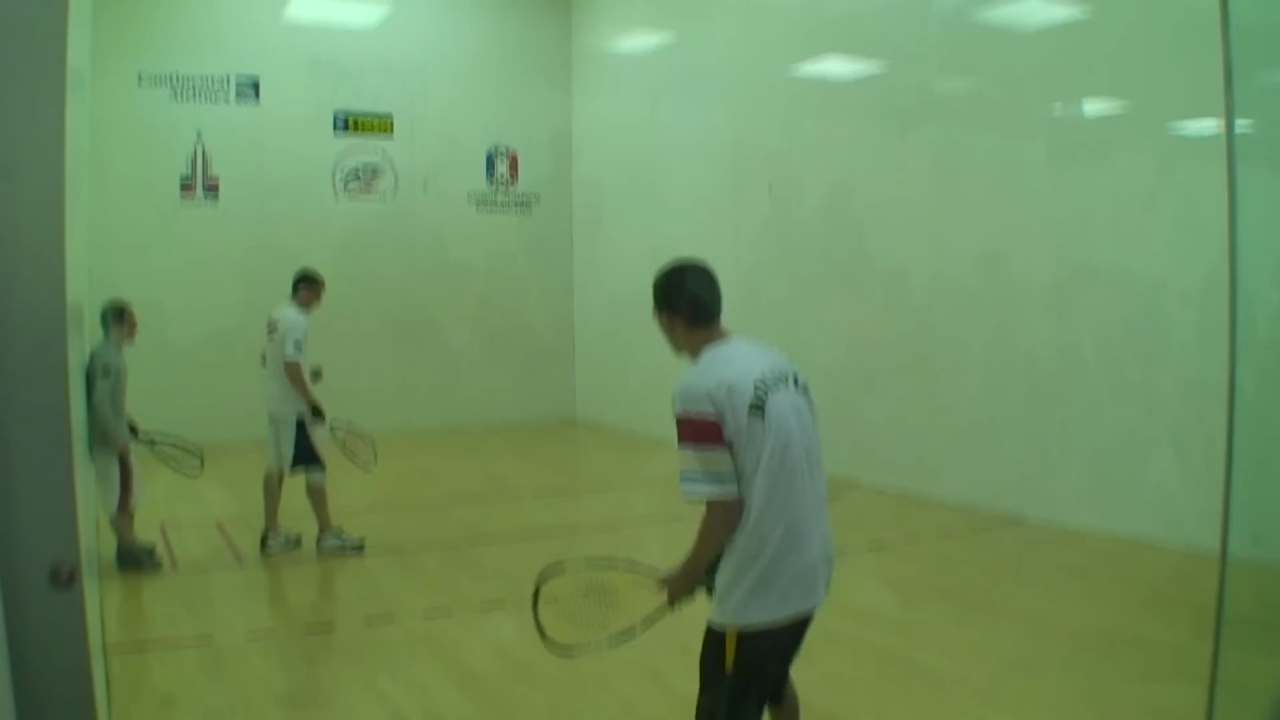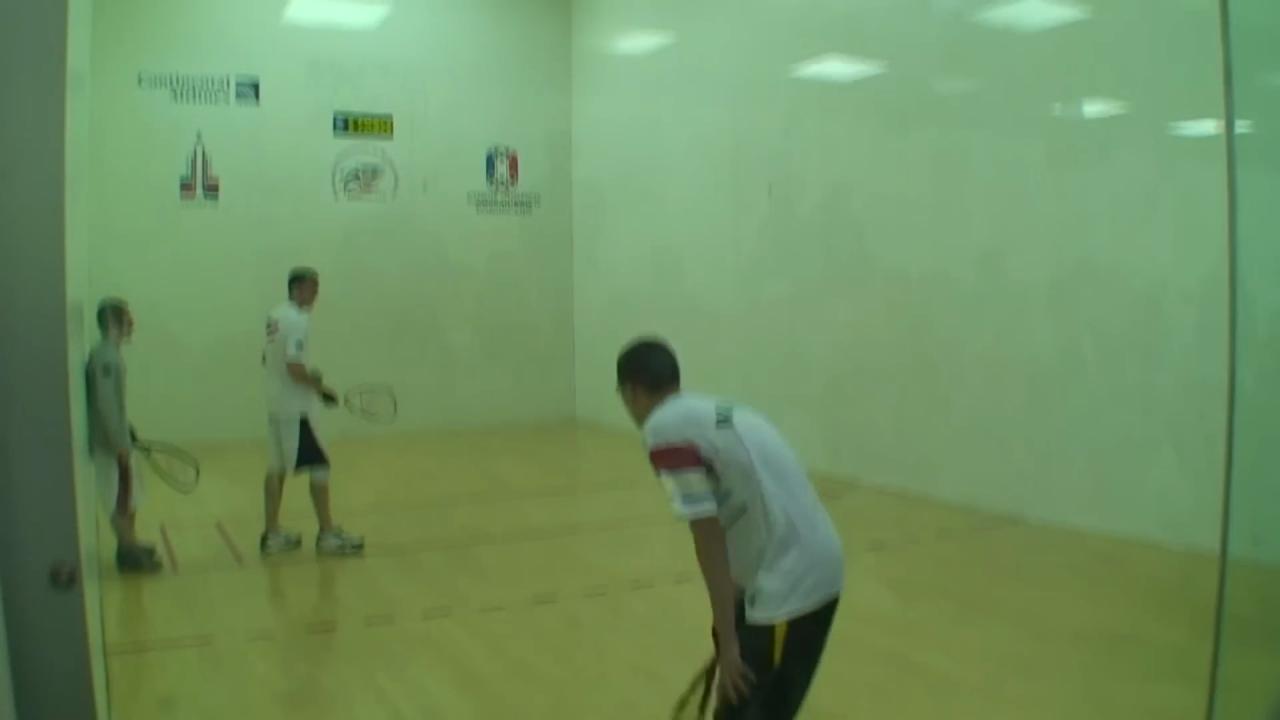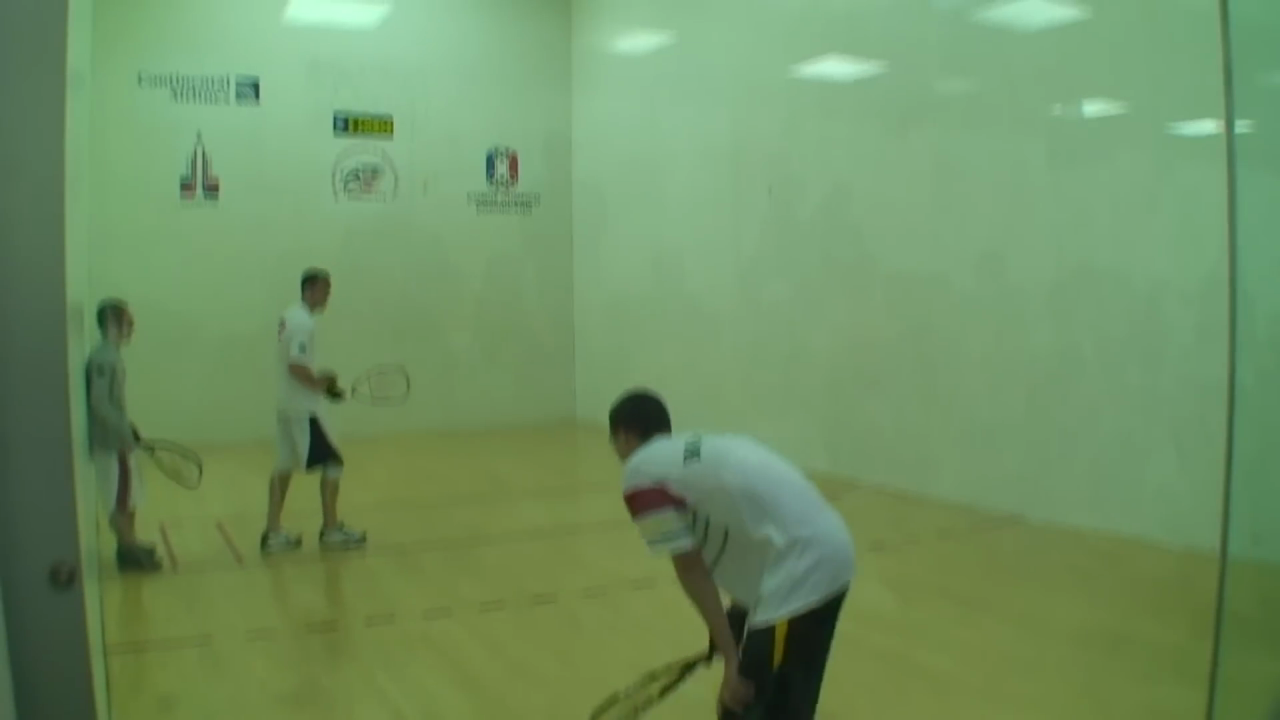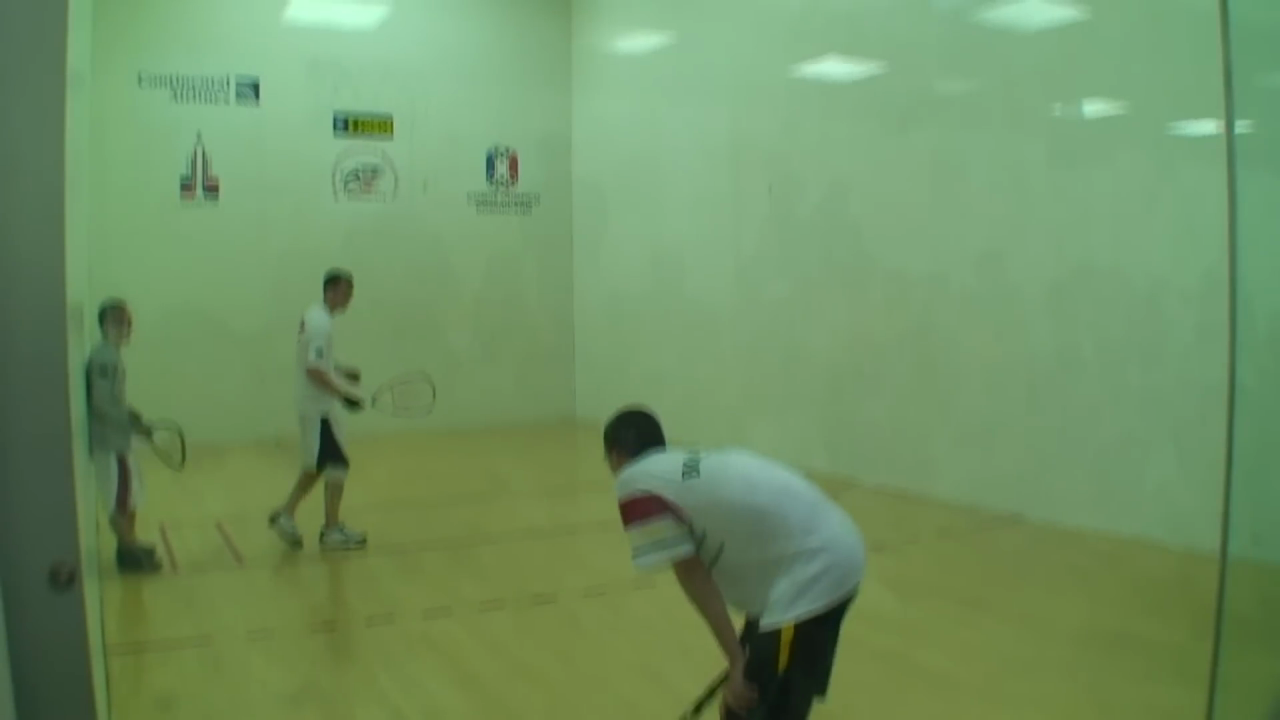
dt=0.3s
person 1, frame 1
left shoulder: (700, 390)
right shoulder: (773, 362)
left elbow: (725, 511)
left wrist: (688, 575)
left hip: (758, 585)
right hip: (807, 567)
right knee: (772, 681)
person 1, frame 2
left shoulder: (665, 428)
right shoulder: (712, 409)
left elbow: (709, 537)
left wrist: (730, 644)
left hip: (793, 581)
right hip: (813, 564)
person 1, frame 3
left shoulder: (641, 470)
right shoulder: (699, 452)
left elbow: (689, 566)
left wrist: (731, 658)
left hip: (803, 570)
right hip: (824, 551)
person 1, frame 4
left shoulder: (635, 483)
right shoulder: (695, 467)
left elbow: (691, 573)
left wrist: (737, 661)
left hip: (813, 569)
right hip: (834, 549)
person 2, frame 1
left shoulder: (278, 315)
right shoulder: (296, 320)
right elbow: (291, 366)
left wrist: (307, 375)
right wrist: (312, 401)
left hip: (276, 405)
right hip: (294, 408)
left knee: (276, 468)
right knee: (315, 468)
left ankle: (272, 534)
right ankle: (327, 535)
person 2, frame 2
left shoulder: (276, 316)
right shoulder: (297, 321)
right elbow: (294, 366)
right wrist: (319, 387)
left hip: (276, 406)
right hip: (295, 409)
left knee: (277, 468)
right knee: (319, 466)
left ankle: (272, 534)
right ankle: (328, 534)
person 2, frame 3
left shoulder: (290, 316)
right shoulder: (303, 322)
right elbow: (296, 368)
left wrist: (319, 377)
right wrist: (324, 385)
left hip: (287, 406)
right hip: (304, 409)
left knee: (283, 468)
right knee: (332, 463)
left ankle: (273, 533)
right ankle: (331, 530)
person 2, frame 4
left shoulder: (315, 314)
right shoulder: (322, 324)
right elbow: (314, 371)
left wrist: (342, 370)
right wrist: (345, 395)
left hip: (312, 403)
right hip: (321, 406)
left knee: (318, 463)
right knee: (338, 464)
left ankle: (286, 514)
right ankle: (332, 530)
person 3, frame 1
left shoulder: (108, 353)
right shoulder: (108, 358)
right elbow: (100, 403)
left wrist: (125, 420)
right wrist: (116, 437)
left hip: (115, 441)
right hip: (110, 444)
left knee: (127, 496)
right knee: (120, 499)
left ankle: (130, 544)
right ankle: (127, 551)
person 3, frame 2
left shoulder: (108, 354)
right shoulder: (106, 357)
right elbow: (105, 404)
left wrist: (126, 428)
right wrist: (119, 442)
left hip: (117, 440)
right hip: (110, 443)
left knee: (130, 496)
right knee: (121, 500)
left ankle: (130, 544)
right ankle: (128, 552)
person 3, frame 3
left shoulder: (110, 354)
right shoulder: (104, 358)
right elbow: (99, 402)
left wrist: (128, 426)
right wrist: (123, 435)
left hip: (116, 440)
right hip: (110, 443)
left knee: (129, 496)
right knee: (120, 500)
left ankle: (130, 544)
right ankle: (127, 551)
person 3, frame 4
left shoulder: (111, 355)
right shoulder: (104, 358)
right elbow: (101, 404)
left wrist: (131, 412)
right wrist: (133, 424)
left hip: (117, 440)
right hip: (109, 442)
left knee: (130, 496)
right knee: (120, 500)
left ankle: (130, 545)
right ankle: (128, 553)
